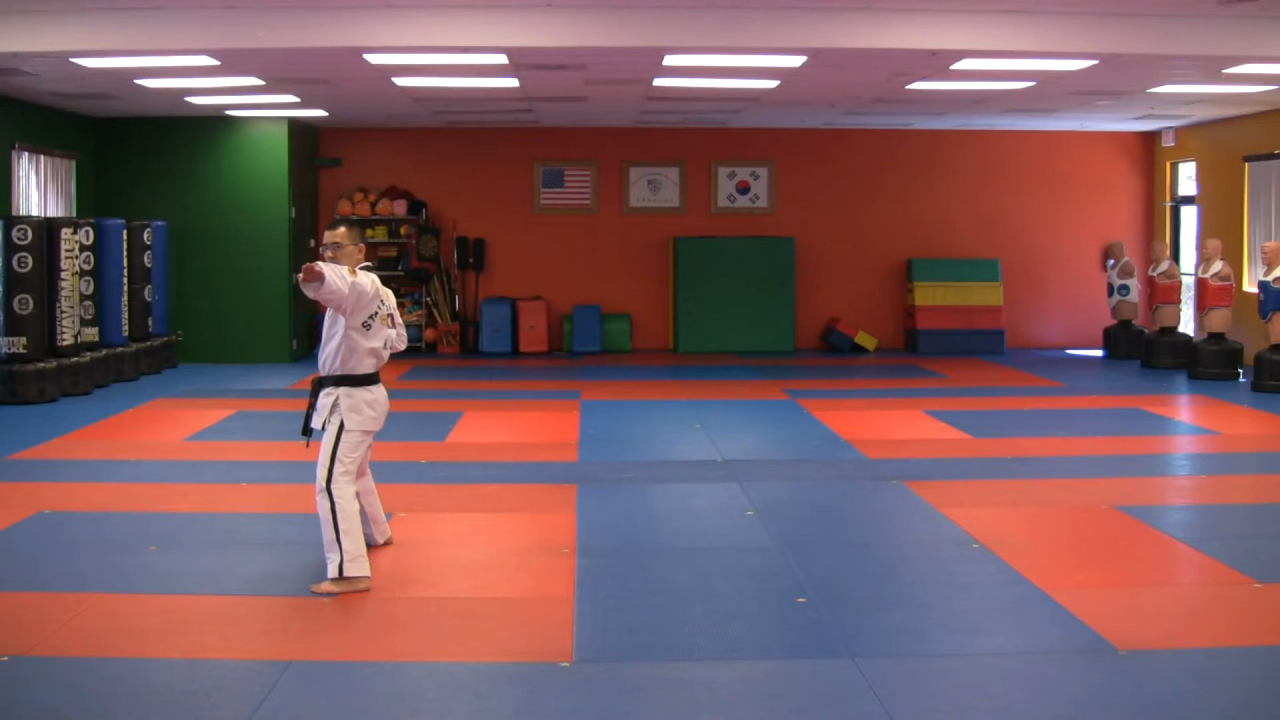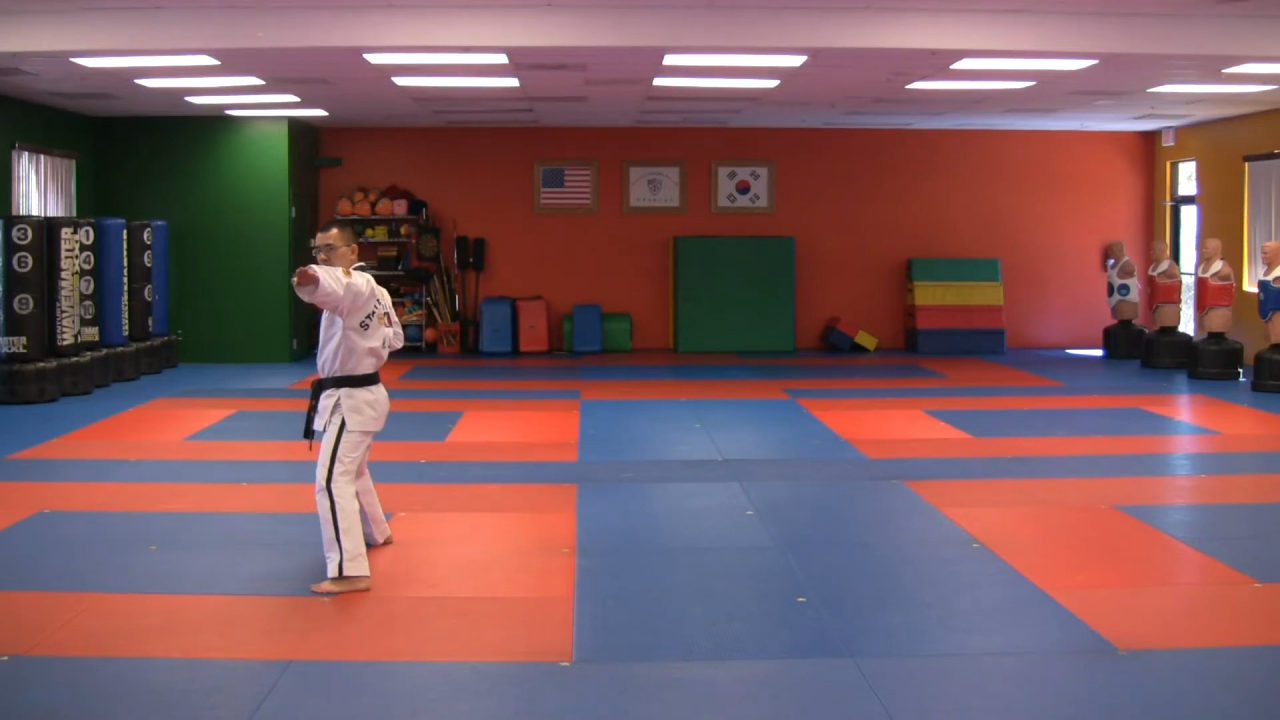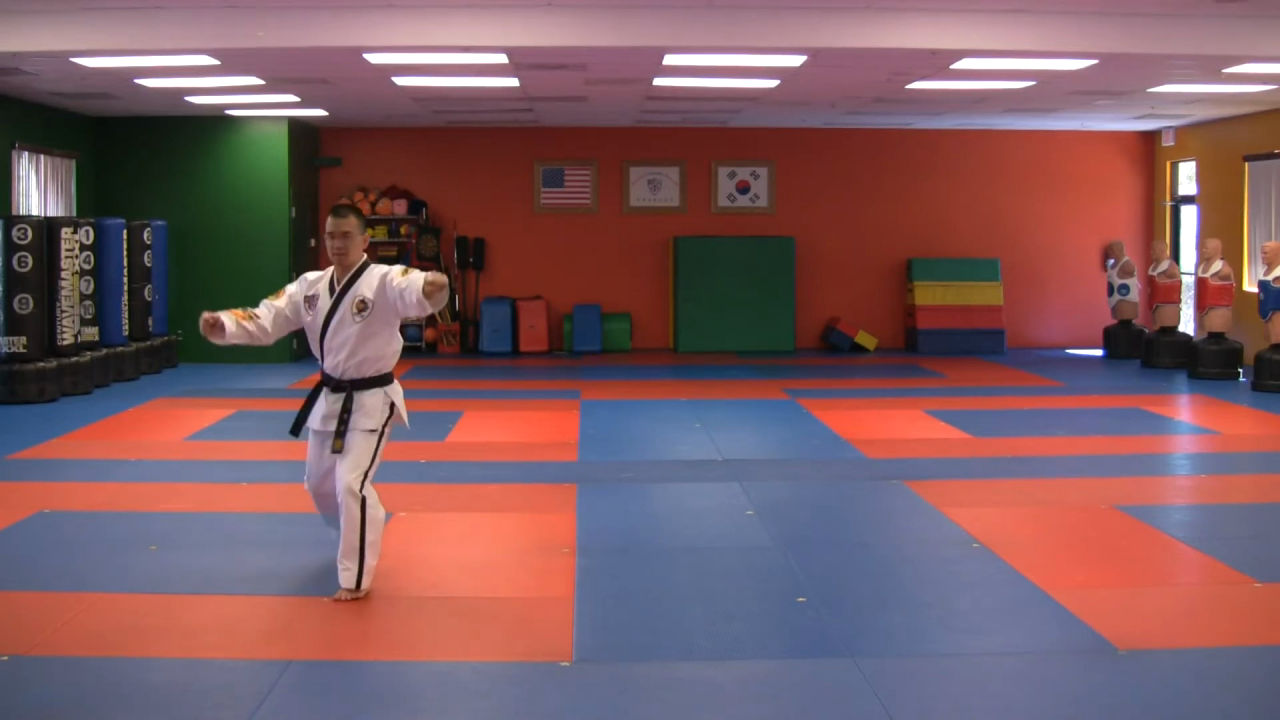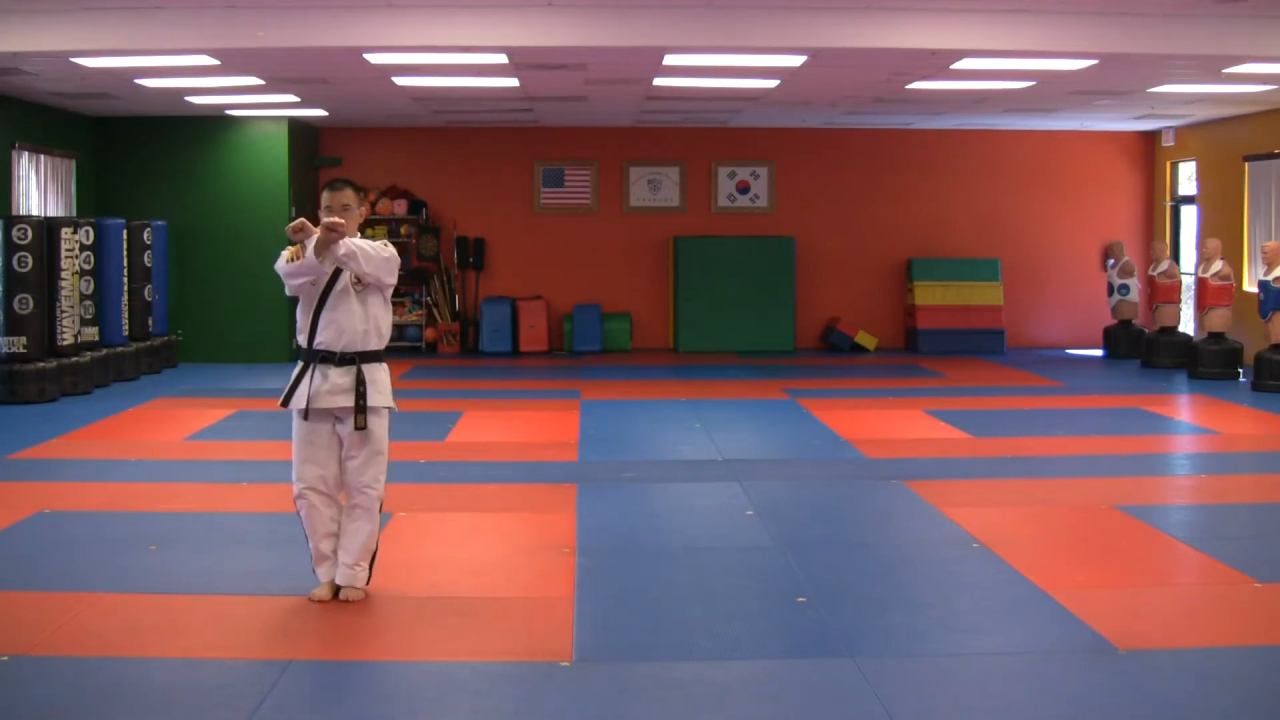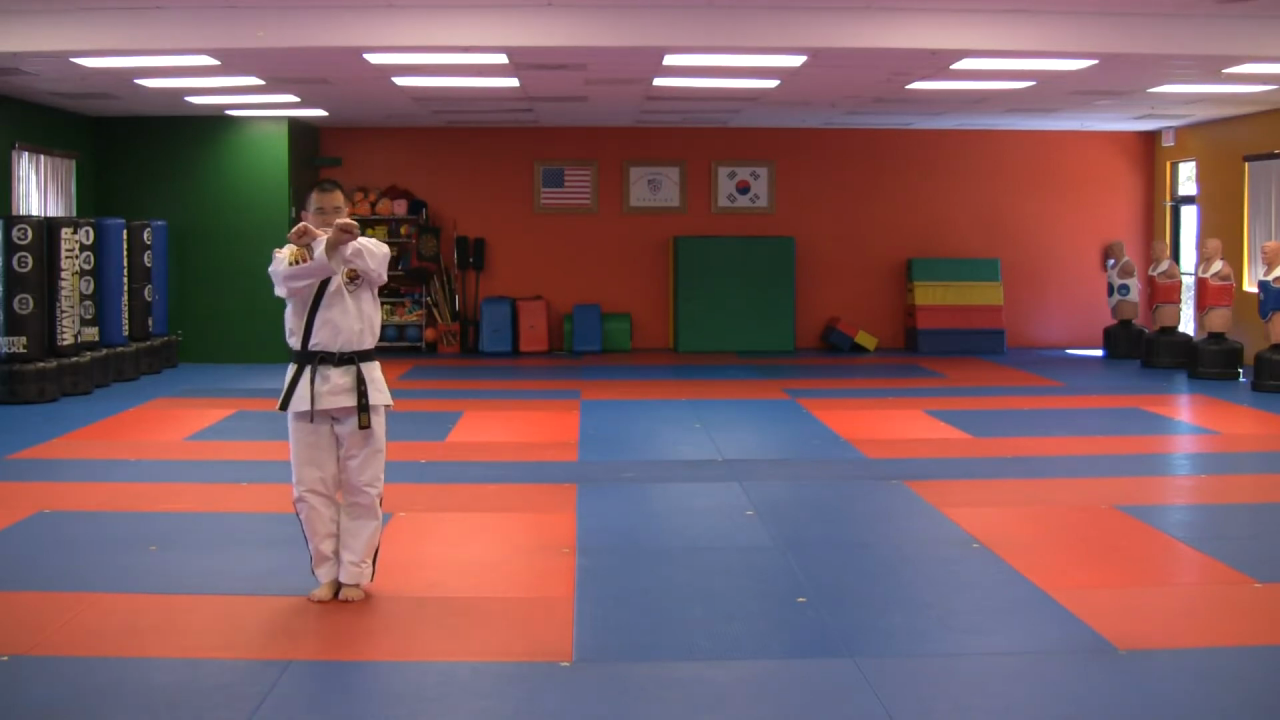
dt=1s
person 1, frame 1
left shoulder: (360, 284)
right shoulder: (379, 290)
left elbow: (339, 283)
right elbow: (398, 338)
left wrist: (317, 276)
right wrist: (366, 339)
left hip: (350, 397)
right hip: (364, 392)
left knee: (333, 480)
right knee: (353, 471)
left ankle: (350, 572)
right ankle: (376, 533)
person 1, frame 2
left shoulder: (357, 284)
right shoulder: (372, 290)
left elbow: (334, 285)
right elbow: (394, 338)
left wrist: (313, 279)
right wrist: (360, 337)
left hip: (350, 398)
right hip: (360, 393)
left knee: (332, 479)
right knee: (352, 470)
left ankle: (350, 571)
right ankle: (376, 532)
person 1, frame 3
left shoulder: (384, 280)
right shoulder: (310, 285)
left elbow: (415, 292)
right elbow: (268, 319)
left wrist: (433, 289)
right wrist: (223, 326)
left hip: (372, 400)
right hip: (330, 398)
left knee: (352, 486)
right knee: (321, 485)
left ankle: (355, 579)
right ankle: (362, 534)
person 1, frame 4
left shoulder: (381, 255)
right shoulder: (304, 254)
left elbow: (368, 262)
right elbow: (291, 271)
left wrist: (330, 241)
right wrist: (319, 243)
left hip: (364, 381)
right hip: (314, 380)
left knee: (363, 486)
right knee: (312, 485)
left ankle: (352, 575)
right ankle: (327, 573)
person 1, frame 5
left shoulder: (365, 254)
right shoulder: (290, 255)
left elbow: (375, 258)
right elbow: (291, 275)
left wrist: (338, 241)
right wrist: (327, 244)
left hip: (359, 380)
right hip: (310, 382)
left knee: (363, 484)
right knee: (312, 486)
left ankle: (354, 574)
right ankle: (327, 574)
